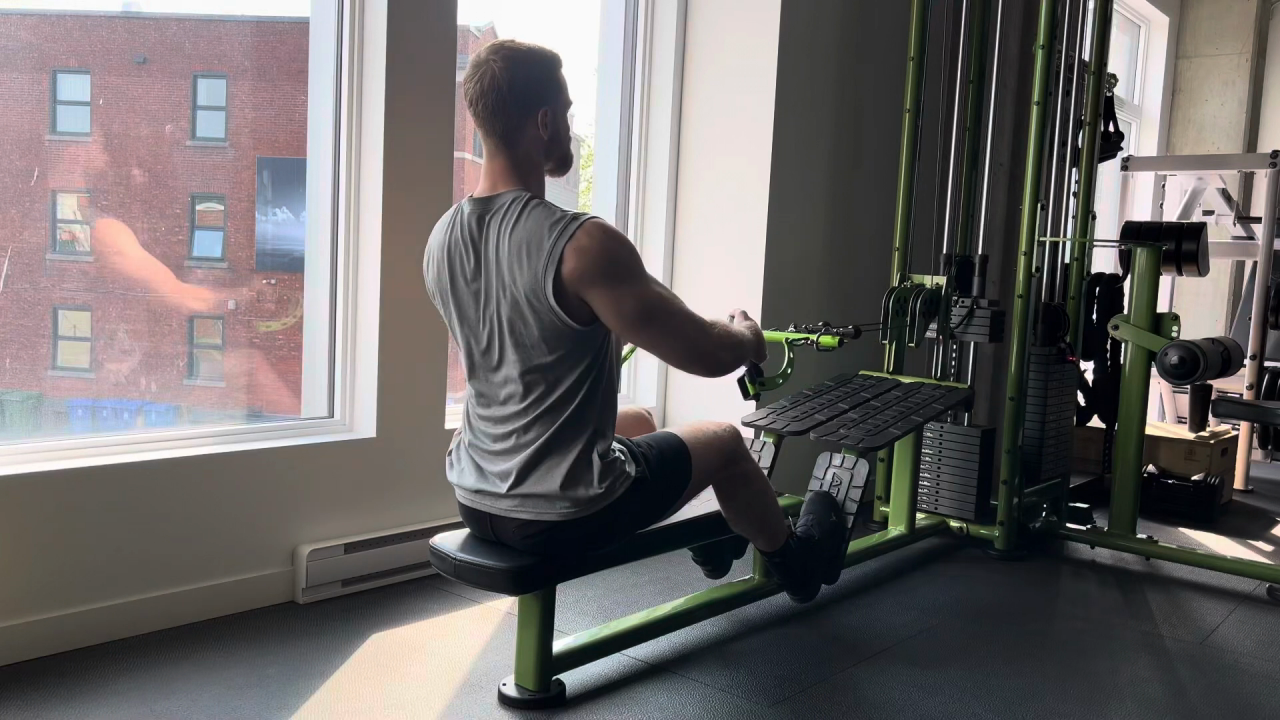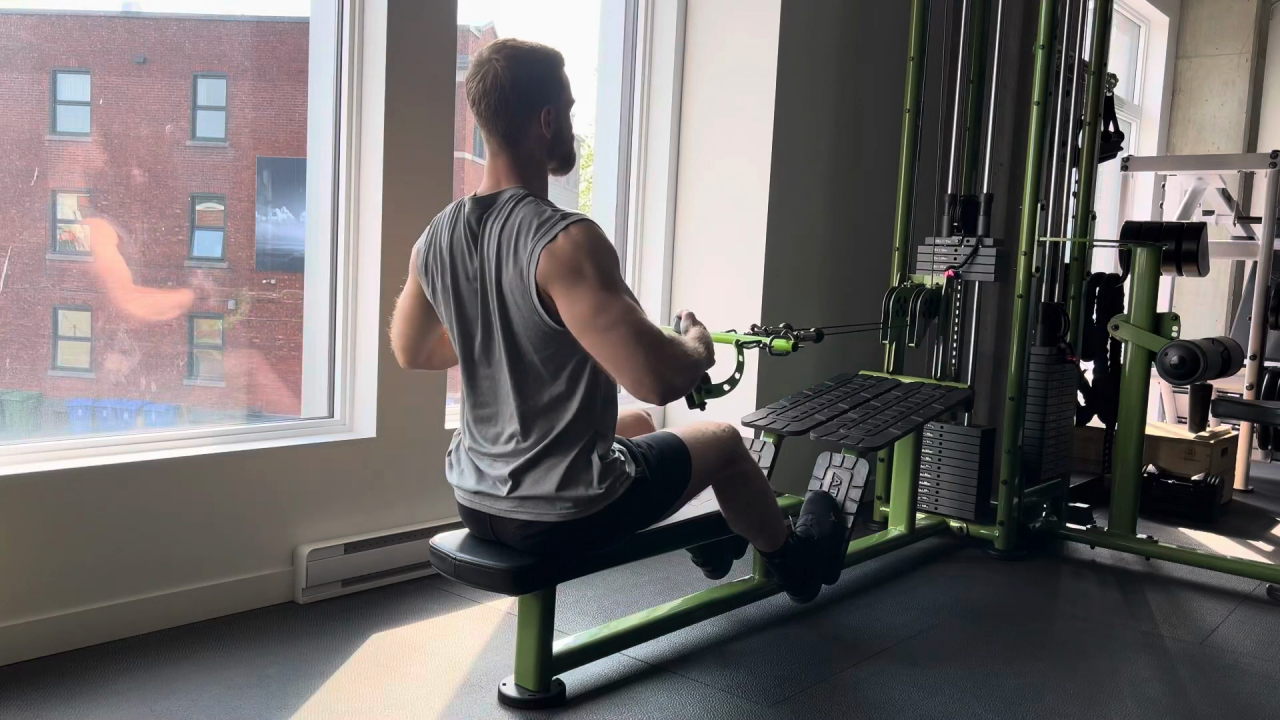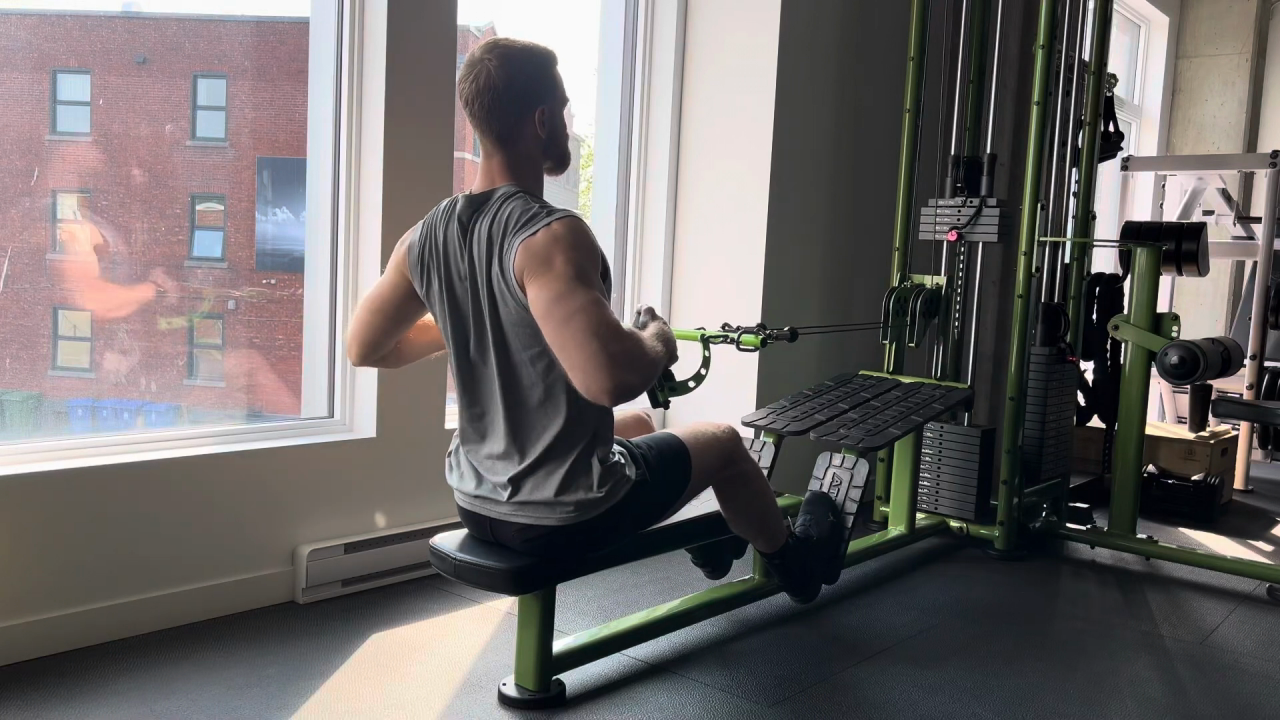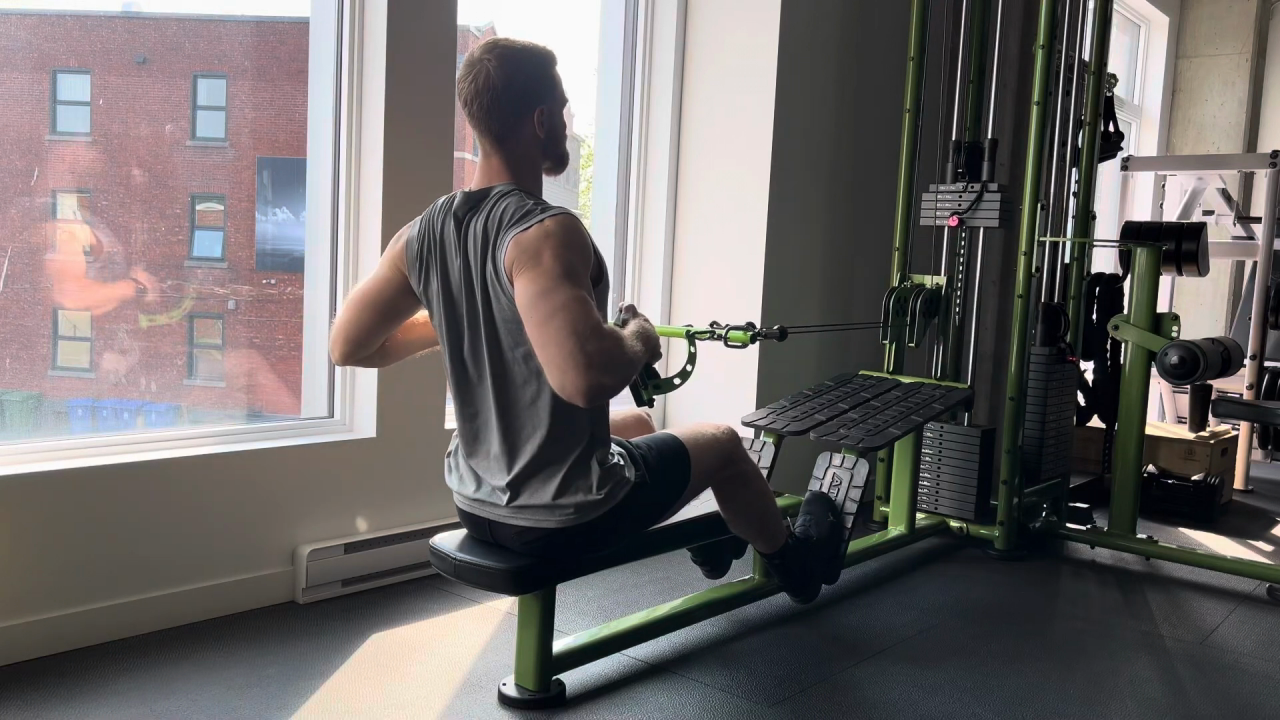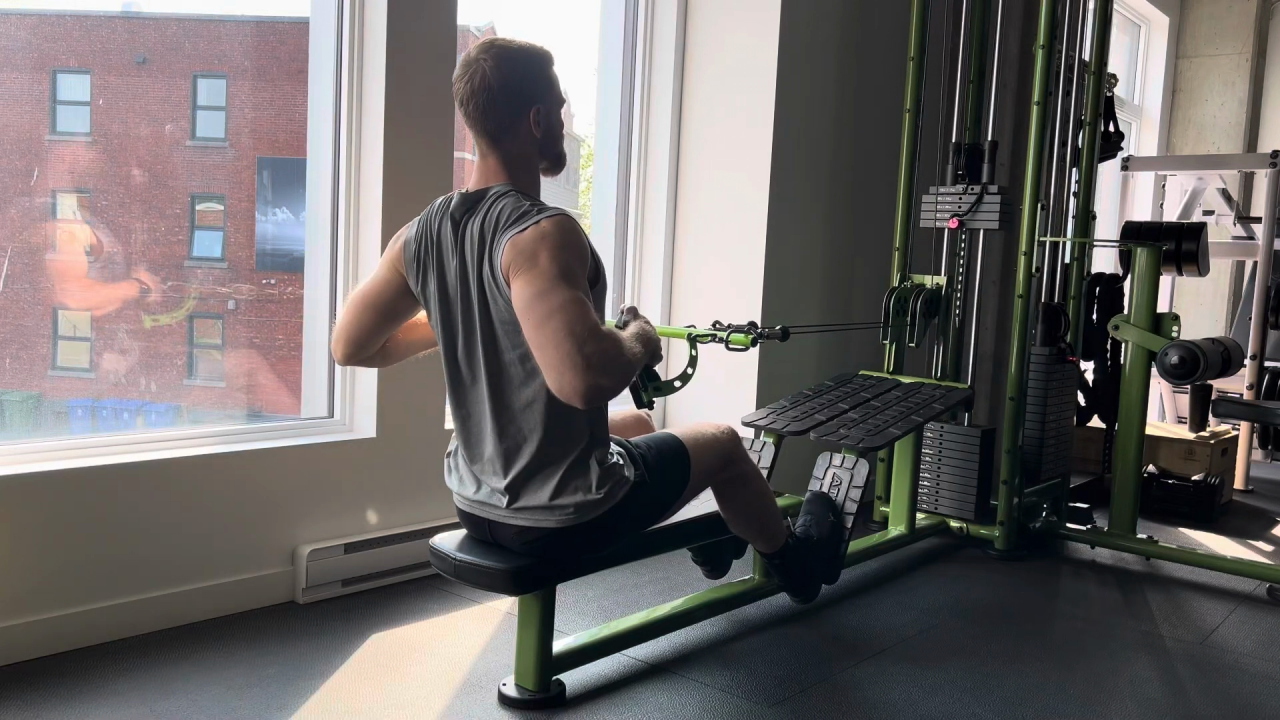
dt=0.3s
person 1, frame 1
left shoulder: (443, 239)
right shoulder: (581, 245)
right elbow: (707, 356)
right wrist: (750, 337)
left hip: (476, 501)
right hip: (567, 516)
left knee: (635, 423)
right knee: (723, 440)
right ankle: (798, 562)
person 1, frame 2
left shoulder: (434, 239)
right shoulder: (565, 243)
left elbow: (411, 352)
right elbow: (662, 379)
right wrist: (699, 345)
left hip: (477, 502)
right hip: (569, 515)
left knee: (636, 425)
right knee: (724, 442)
left ankle: (708, 541)
right ankle: (797, 561)
person 1, frame 3
left shoulder: (426, 238)
right shoulder: (551, 238)
left elbow: (363, 348)
right elbow: (611, 379)
right wrist: (658, 342)
left hip: (476, 504)
right hip: (566, 517)
left knee: (636, 427)
right knee: (722, 441)
left ankle: (709, 540)
right ankle: (796, 562)
person 1, frame 4
left shoulder: (422, 236)
right shoulder: (546, 235)
left elbow: (347, 346)
right elbow: (586, 378)
right wrist: (639, 337)
left hip: (477, 504)
right hip: (565, 518)
left knee: (636, 424)
right knee: (722, 442)
left ankle: (710, 540)
right ankle: (795, 561)
person 1, frame 5
left shoulder: (420, 236)
right shoulder: (541, 235)
left elbow: (349, 346)
right elbow: (585, 379)
right wrist: (639, 340)
left hip: (475, 503)
right hip: (564, 519)
left knee: (635, 425)
right knee: (721, 442)
left ankle: (708, 539)
right ankle: (795, 562)
